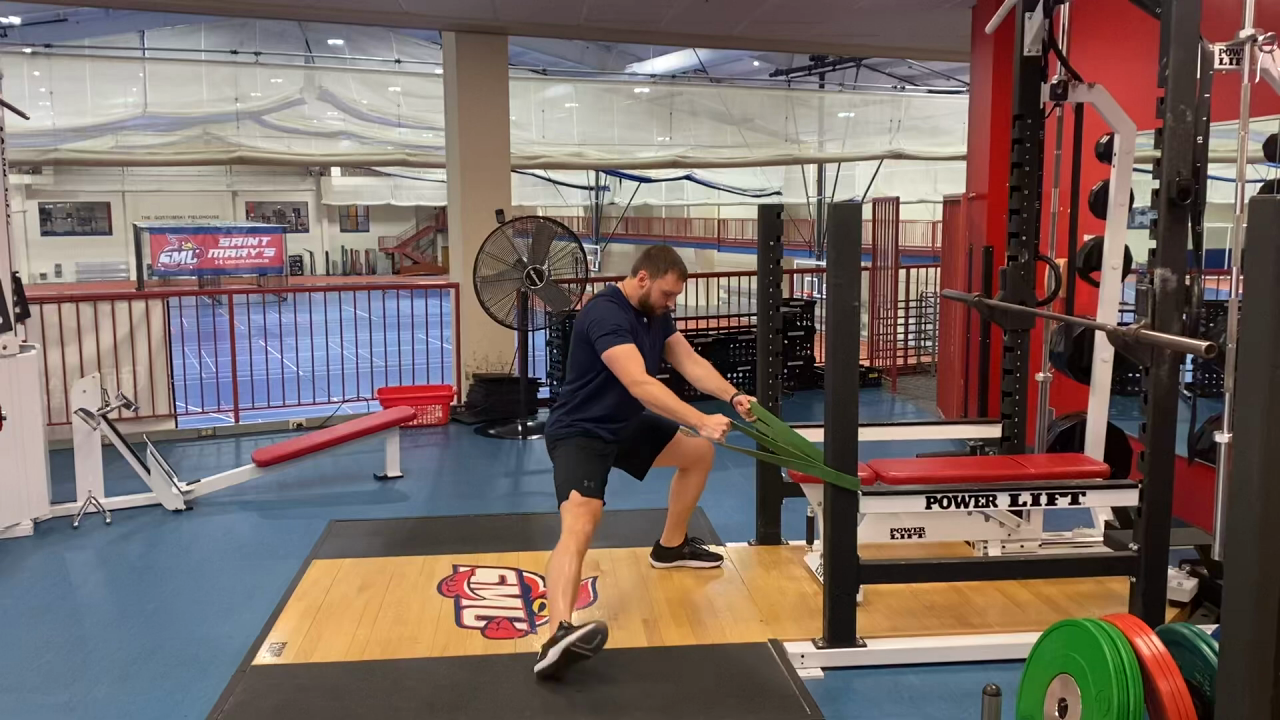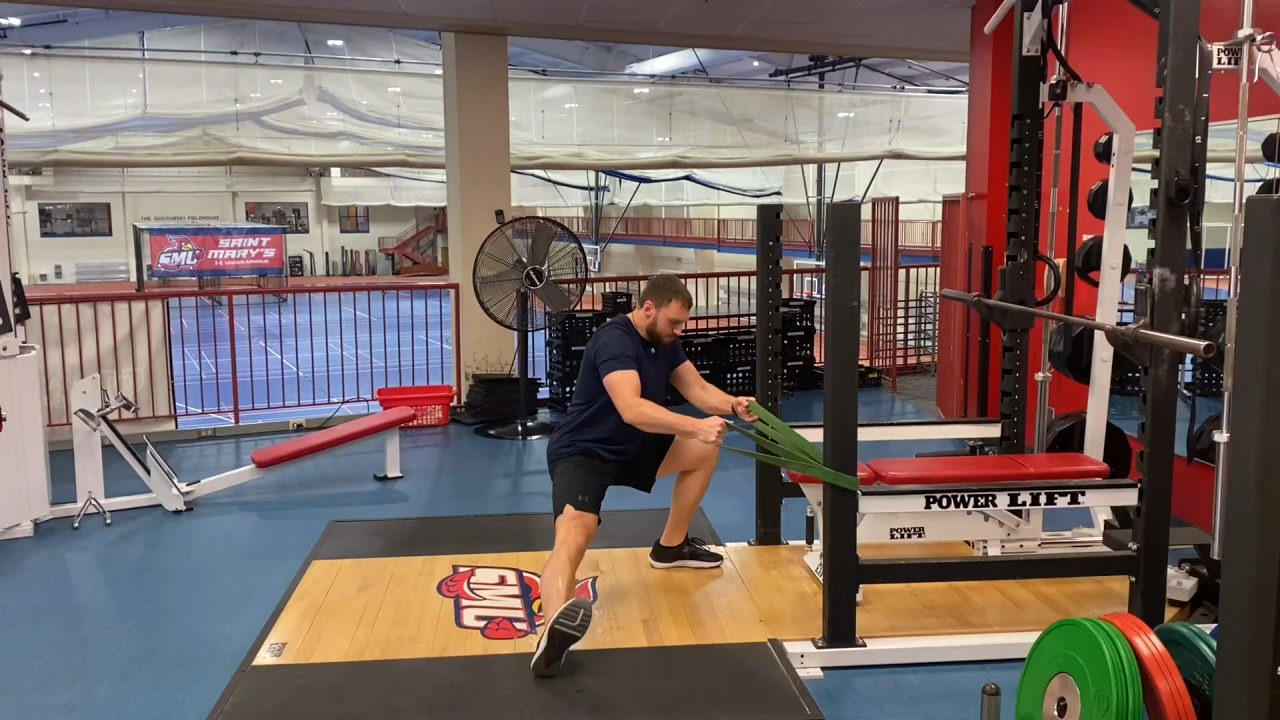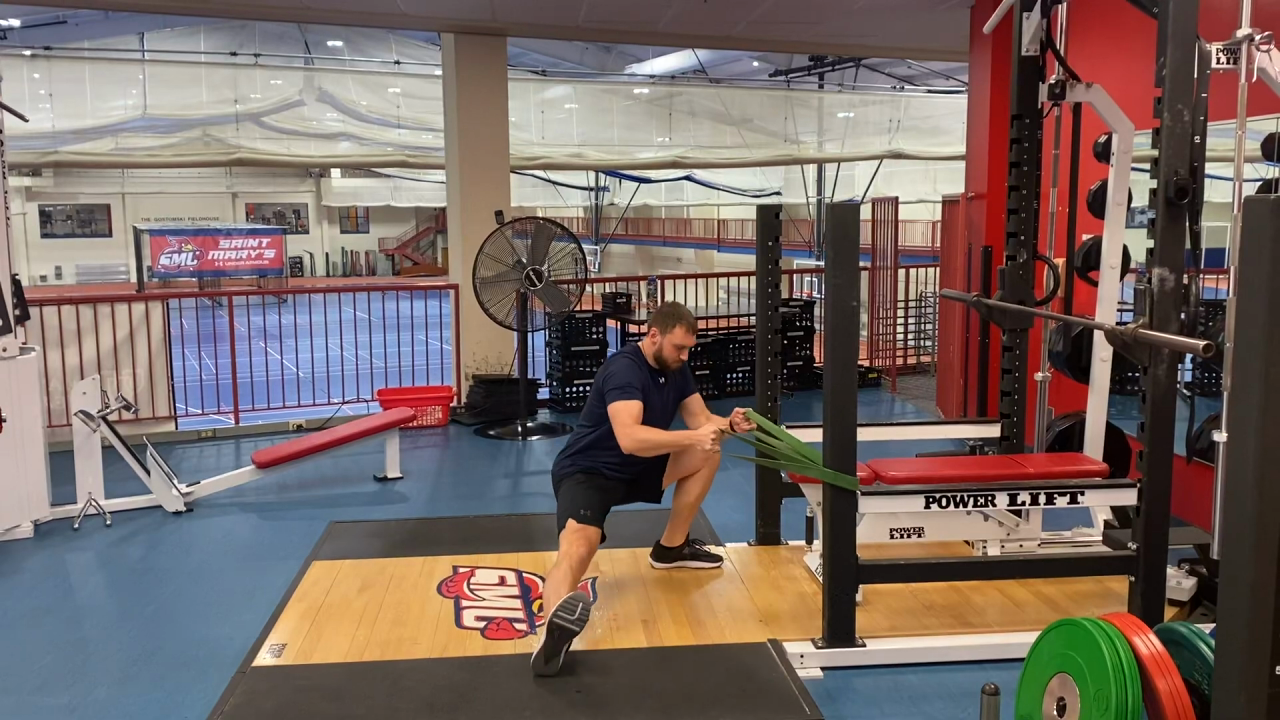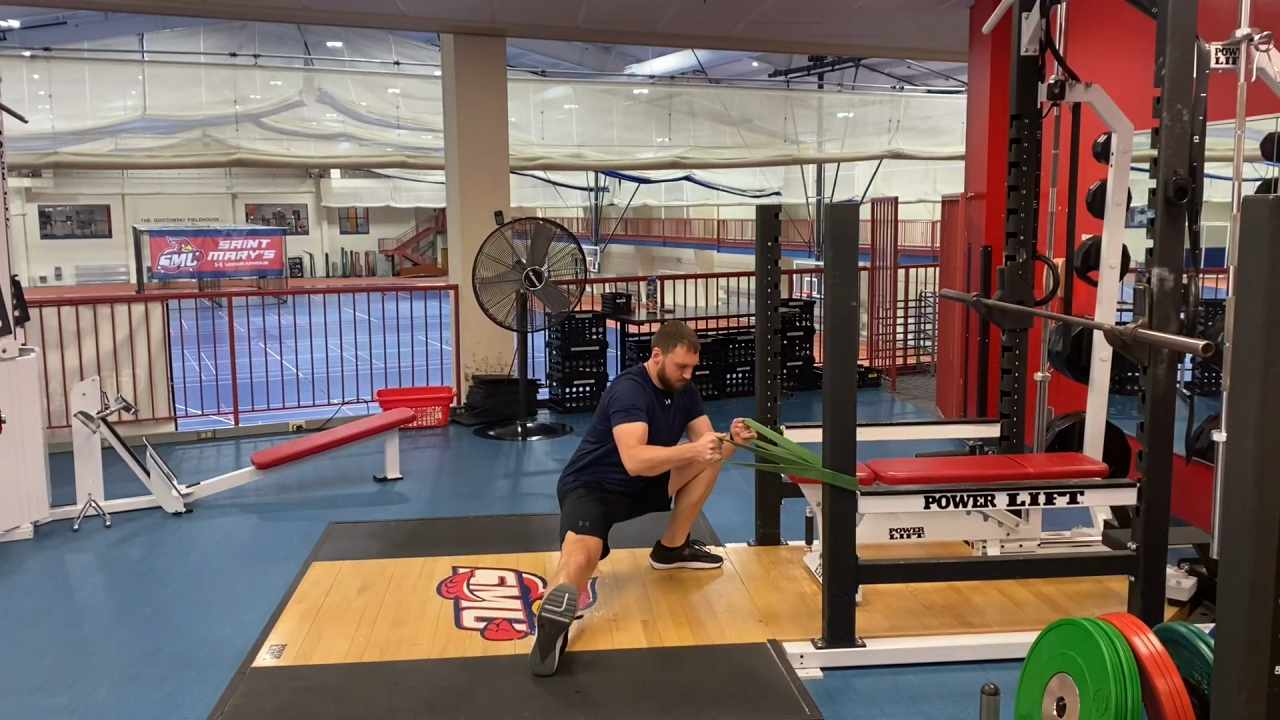
dt=0.3s
person 1, frame 1
left shoulder: (654, 313)
right shoulder: (605, 313)
left elbow: (690, 362)
right elbow: (640, 384)
left wrist: (733, 396)
right wrist: (701, 422)
left hip: (624, 424)
right hip: (579, 431)
left knee: (698, 455)
right knee: (580, 526)
left ankle: (671, 545)
right ankle: (559, 636)
person 1, frame 2
left shoulder: (665, 341)
right shoulder: (615, 341)
left elbow: (697, 388)
right elbow: (631, 409)
left wrist: (731, 405)
right wrist: (695, 427)
left hip: (628, 447)
right hip: (581, 452)
left knee: (705, 453)
right knee: (573, 539)
left ankle: (671, 546)
right ankle: (553, 630)
person 1, frame 3
left shoulder: (676, 369)
right shoulder: (624, 369)
left elbow: (699, 419)
right elbow: (629, 438)
left wrist: (728, 424)
right wrist: (693, 437)
left hip: (633, 468)
right hip: (586, 472)
left knee: (707, 457)
right knee: (576, 550)
left ankle: (672, 547)
right ankle: (554, 629)
person 1, frame 4
left shoulder: (685, 392)
right shoulder: (629, 390)
left elbow: (708, 448)
right elbow: (634, 460)
left wrist: (731, 440)
right wrist: (691, 449)
left hip: (640, 486)
right hip: (591, 488)
left knee: (709, 464)
right knee: (578, 561)
left ankle: (672, 547)
right ankle: (553, 630)
